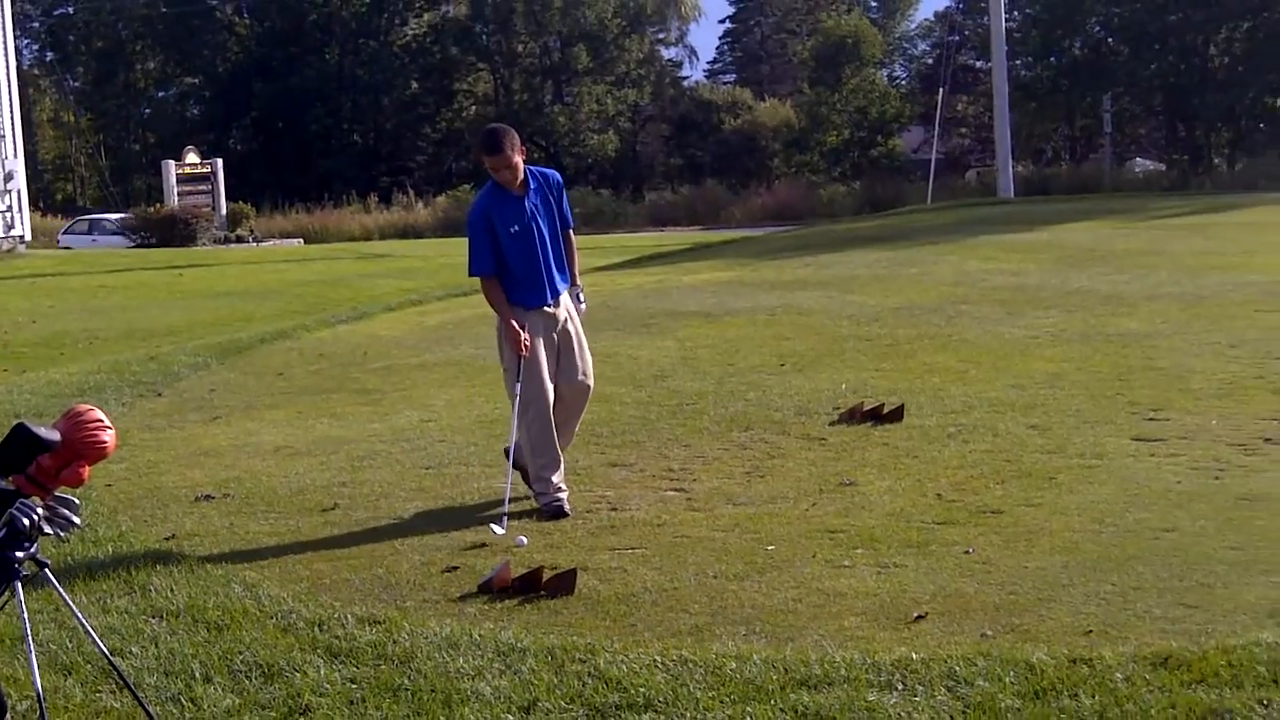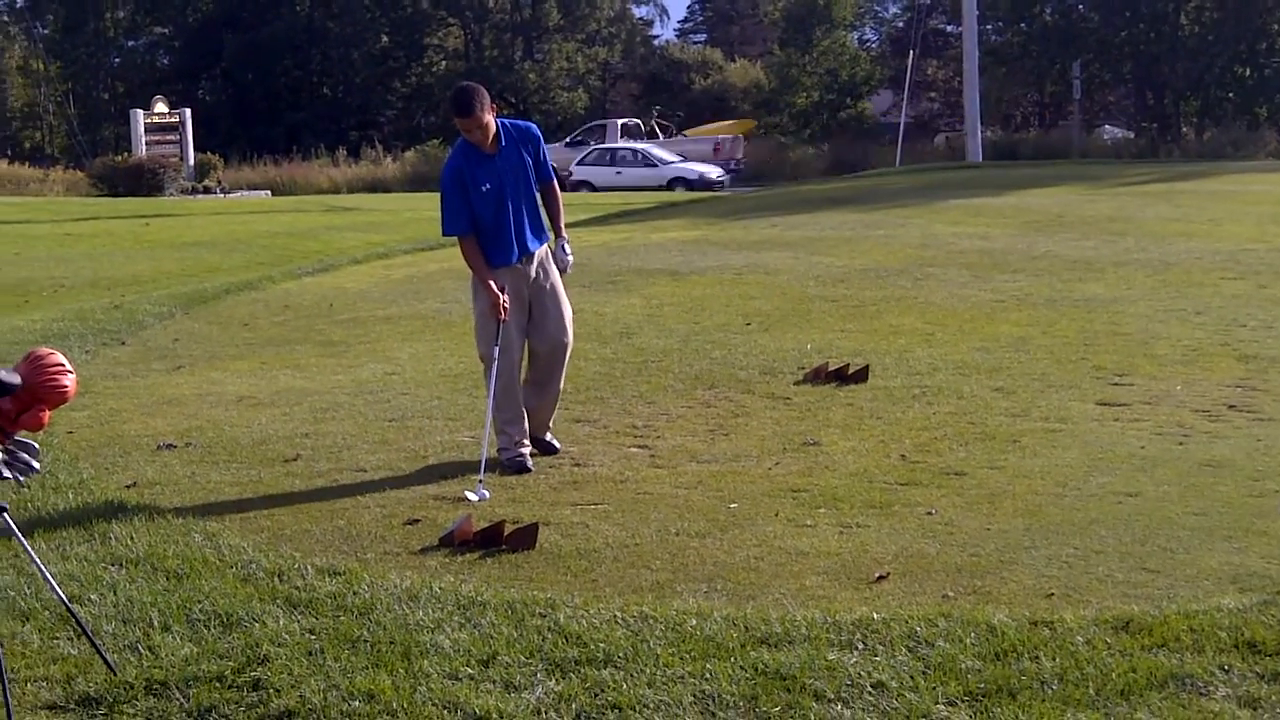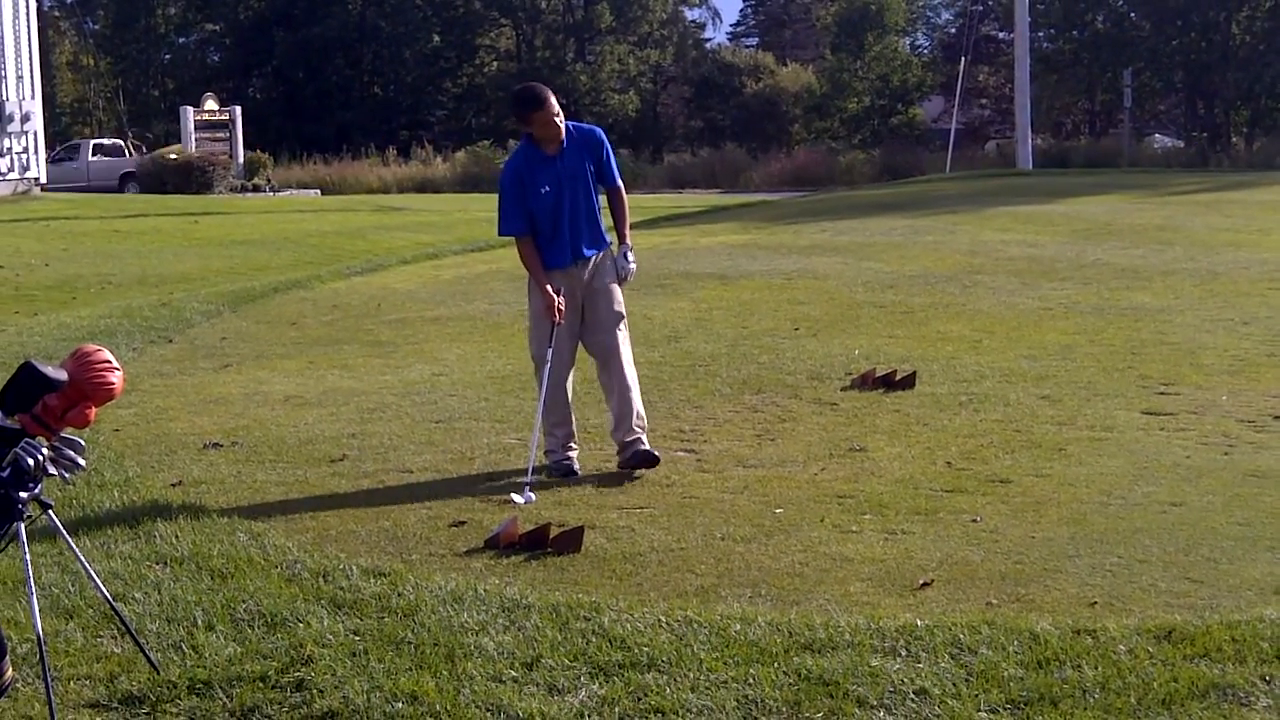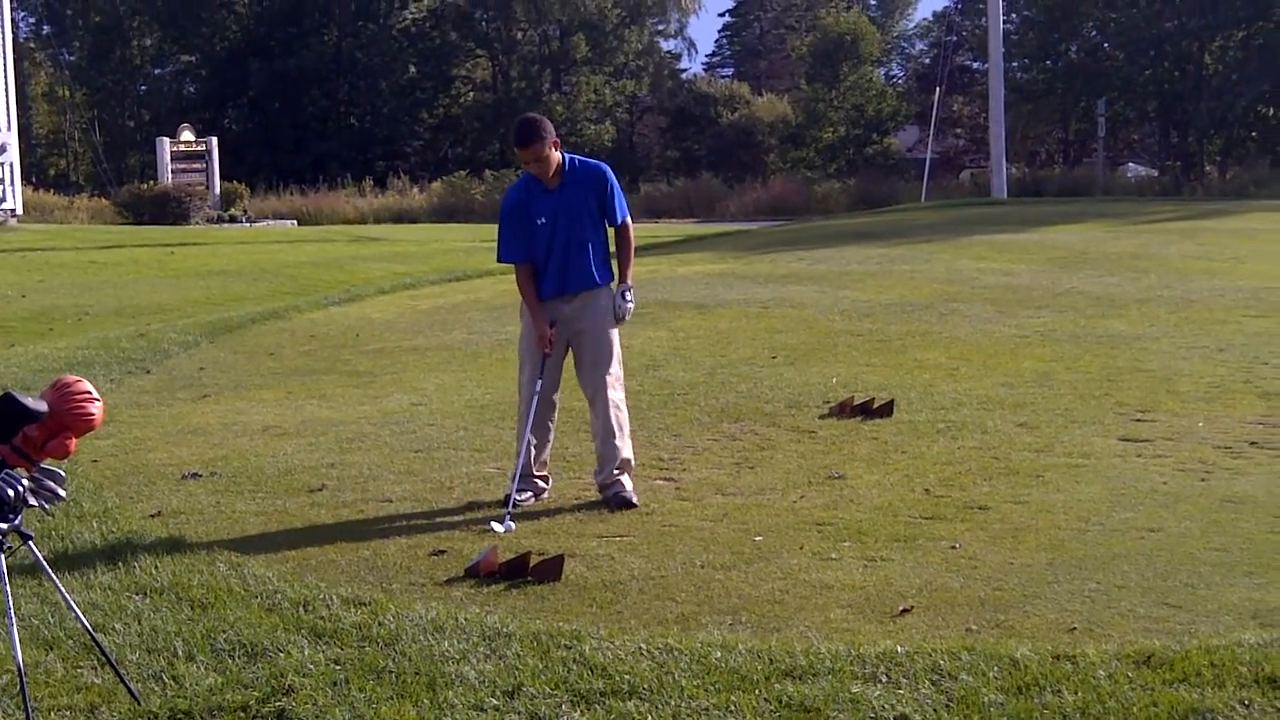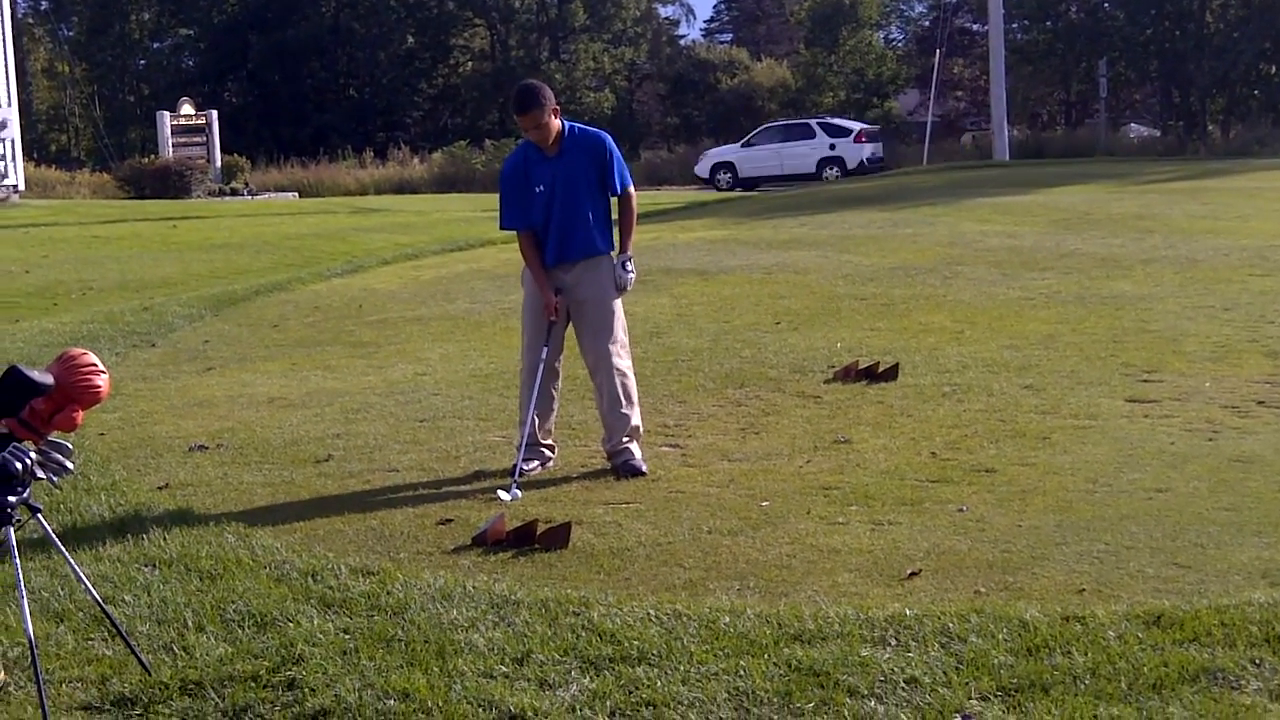
dt=1s
person 1, frame 1
left shoulder: (551, 182)
right shoulder: (484, 210)
right elbow: (487, 276)
left wrist: (576, 287)
right wrist: (509, 324)
left hip: (560, 303)
right hip: (523, 314)
left knee: (578, 386)
right knee: (537, 402)
left ankle: (526, 454)
right ankle: (550, 489)
person 1, frame 2
left shoulder: (527, 136)
right shoulder: (457, 168)
left elbow: (548, 186)
right elbow: (464, 235)
left wrist: (561, 238)
right wrist: (488, 284)
left hip: (539, 255)
right hip: (497, 270)
left knee: (557, 339)
right knee: (504, 358)
left ankle: (538, 424)
right ankle: (513, 443)
person 1, frame 3
left shoulder: (592, 140)
right shoulder: (516, 170)
left elbow: (615, 191)
right elbow: (522, 237)
left wrist: (625, 246)
right wrist: (544, 288)
left hip: (598, 261)
right hip: (552, 274)
left knee: (615, 350)
right knee: (554, 364)
left ankle: (632, 440)
right ankle: (560, 449)
person 1, frame 4
left shoulder: (597, 176)
right shoulder: (516, 199)
left elbow: (622, 227)
right elbow: (522, 265)
left wrist: (624, 285)
right wrist: (538, 318)
left hip: (594, 298)
right hip: (543, 304)
left knee: (606, 389)
right knee: (536, 393)
left ankle: (615, 478)
right ankle: (532, 477)
person 1, frame 5
left shoulder: (597, 144)
right shoulder: (515, 166)
left elbow: (627, 197)
right elbow: (523, 233)
left wrist: (625, 255)
right wrist: (544, 286)
left hip: (595, 266)
right hip: (543, 272)
left knee: (610, 358)
right knee: (538, 362)
left ankle: (623, 445)
right ankle: (536, 445)
